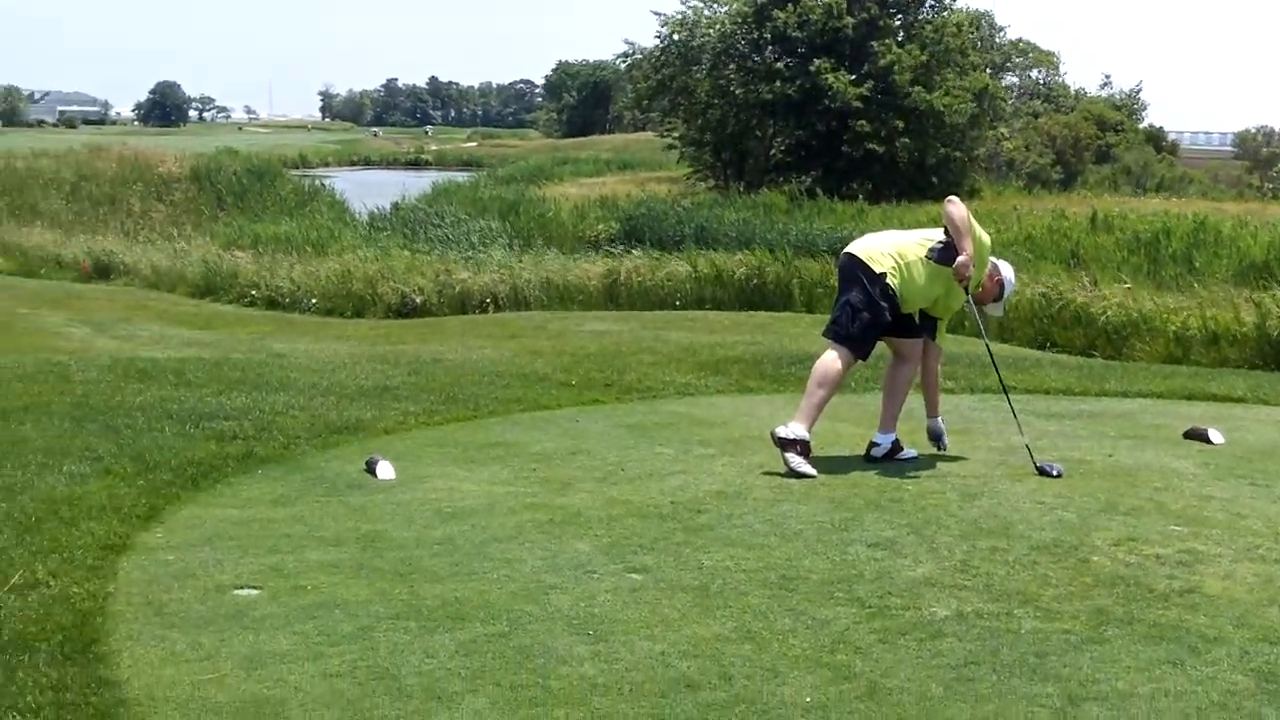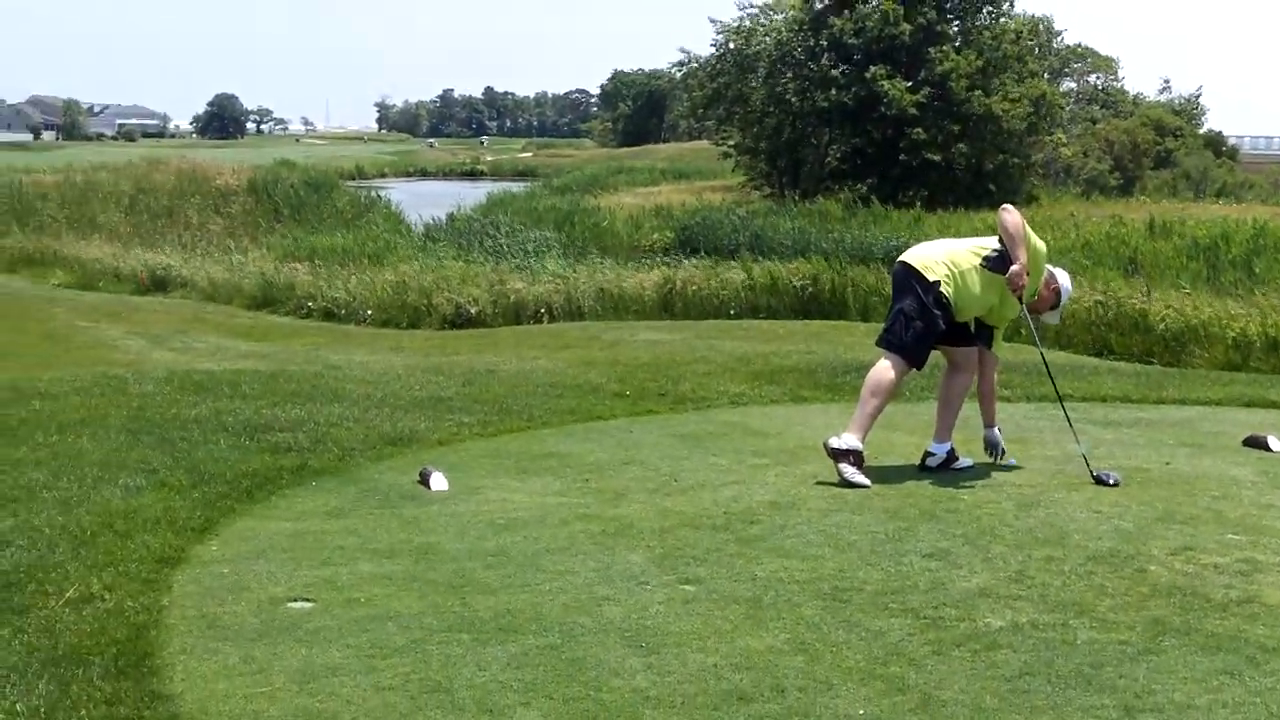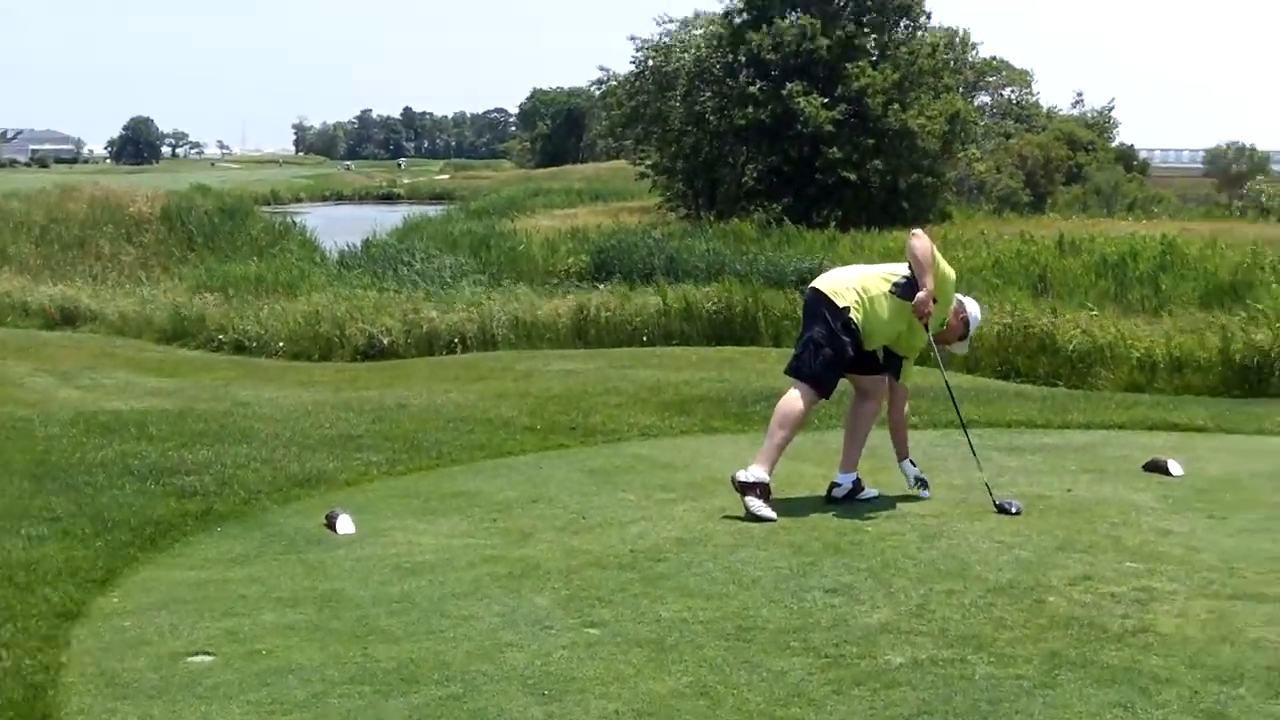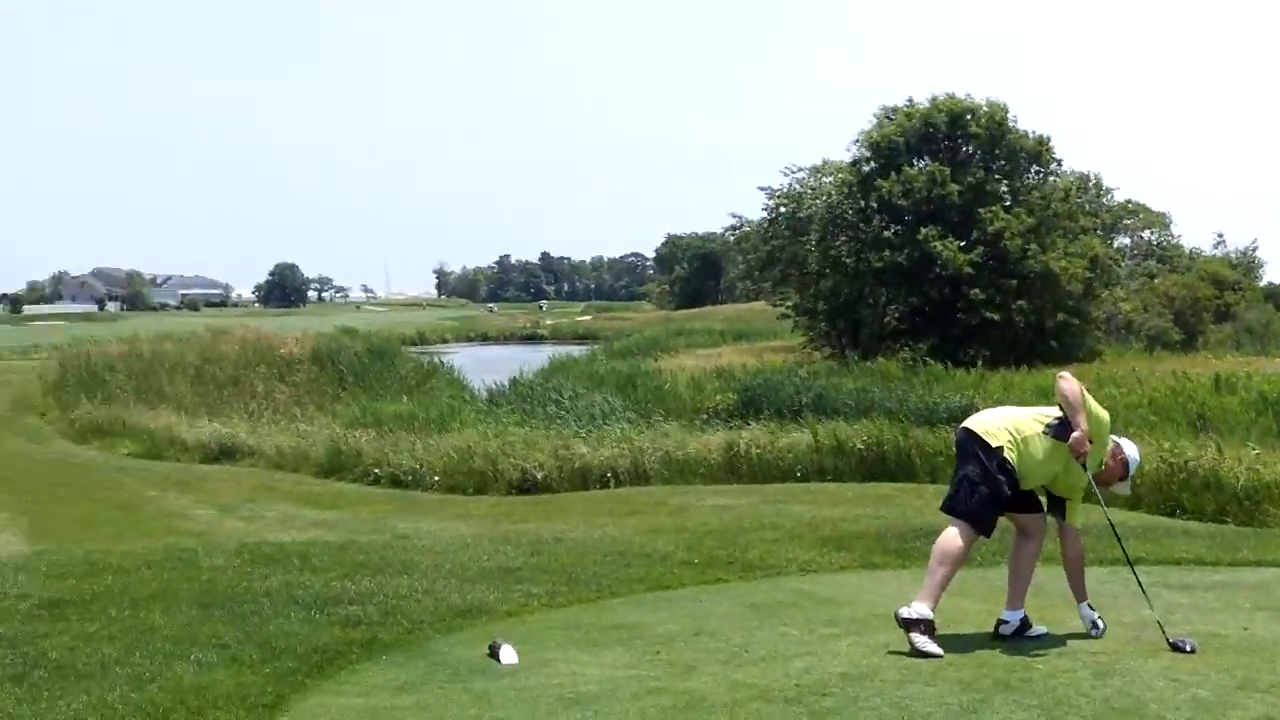
dt=0.2s
person 1, frame 1
left shoulder: (947, 300)
right shoulder: (981, 247)
left elbow: (930, 361)
right elbow: (952, 203)
left wrist: (934, 419)
right wrist: (966, 254)
right hip: (872, 265)
left knee: (911, 351)
right knee: (846, 351)
left ankle: (884, 441)
right ankle: (794, 434)
person 1, frame 2
left shoulder: (1002, 310)
right shoulder: (1036, 256)
left elbow: (986, 371)
right elbow: (1007, 211)
left wrist: (991, 429)
right wrist: (1020, 264)
right hip: (927, 273)
left knee: (966, 360)
right knee: (899, 360)
left ankle: (939, 451)
right ankle: (848, 446)
person 1, frame 3
left shoulder: (912, 341)
right shoulder: (943, 281)
left elbow: (897, 402)
right elbow: (917, 237)
left wrist: (905, 461)
right wrist: (924, 290)
right hip: (836, 300)
left knee: (874, 389)
right knee: (808, 390)
left ankle: (845, 482)
right ankle: (755, 477)
person 1, frame 4
left shoulder: (1073, 481)
right shoulder: (1100, 424)
left elbow: (1071, 545)
right elbow: (1064, 379)
left wrist: (1084, 606)
right wrist: (1081, 431)
right hip: (990, 439)
left knee: (1034, 526)
right knee: (966, 527)
left ankle: (1011, 619)
right ankle: (918, 615)
